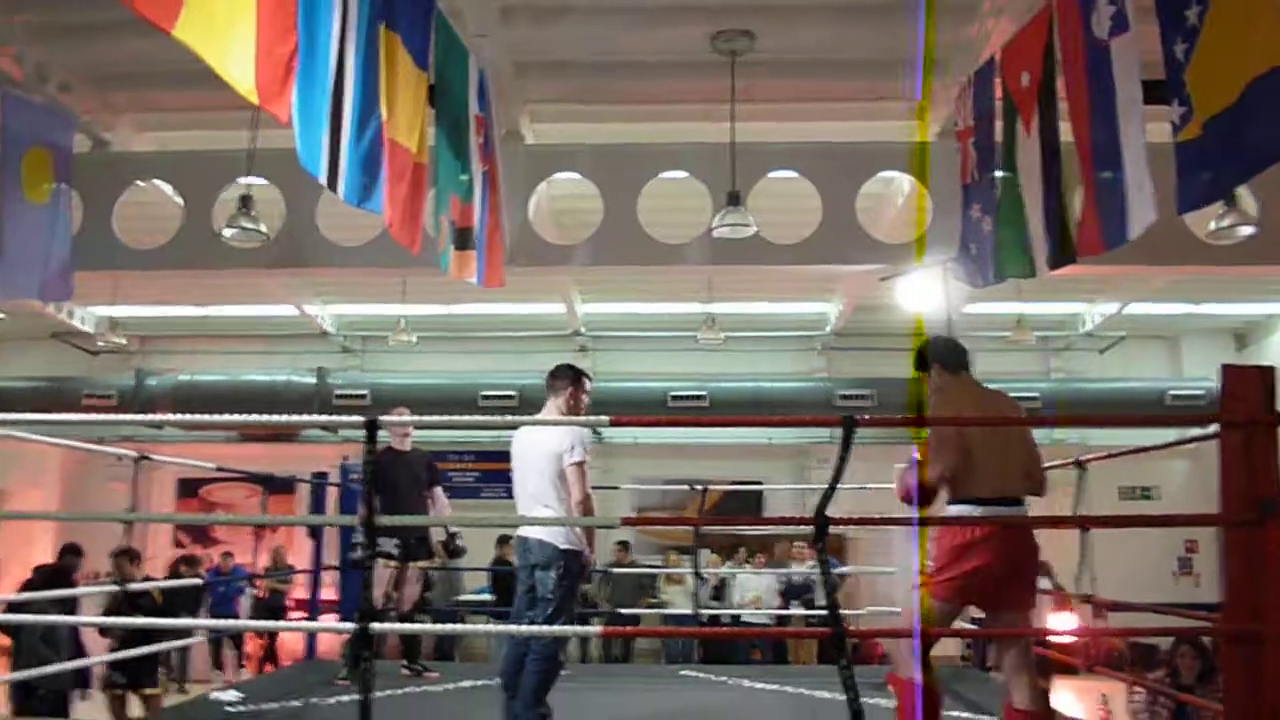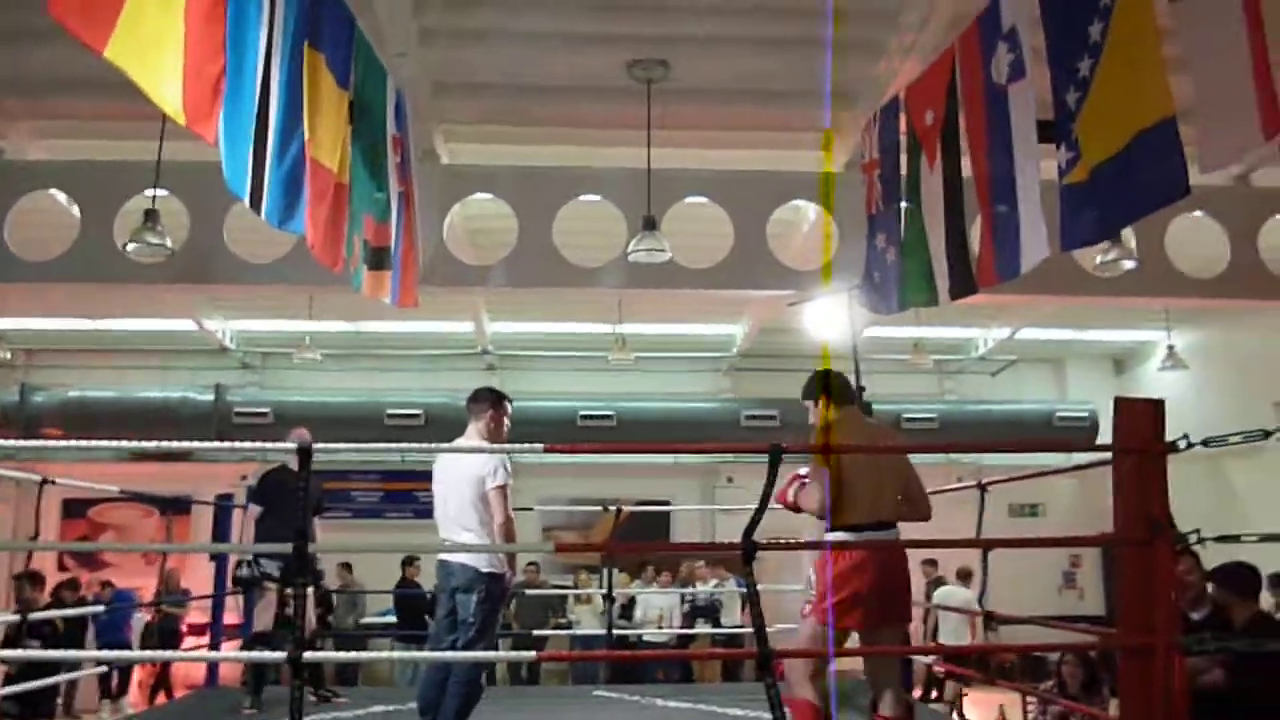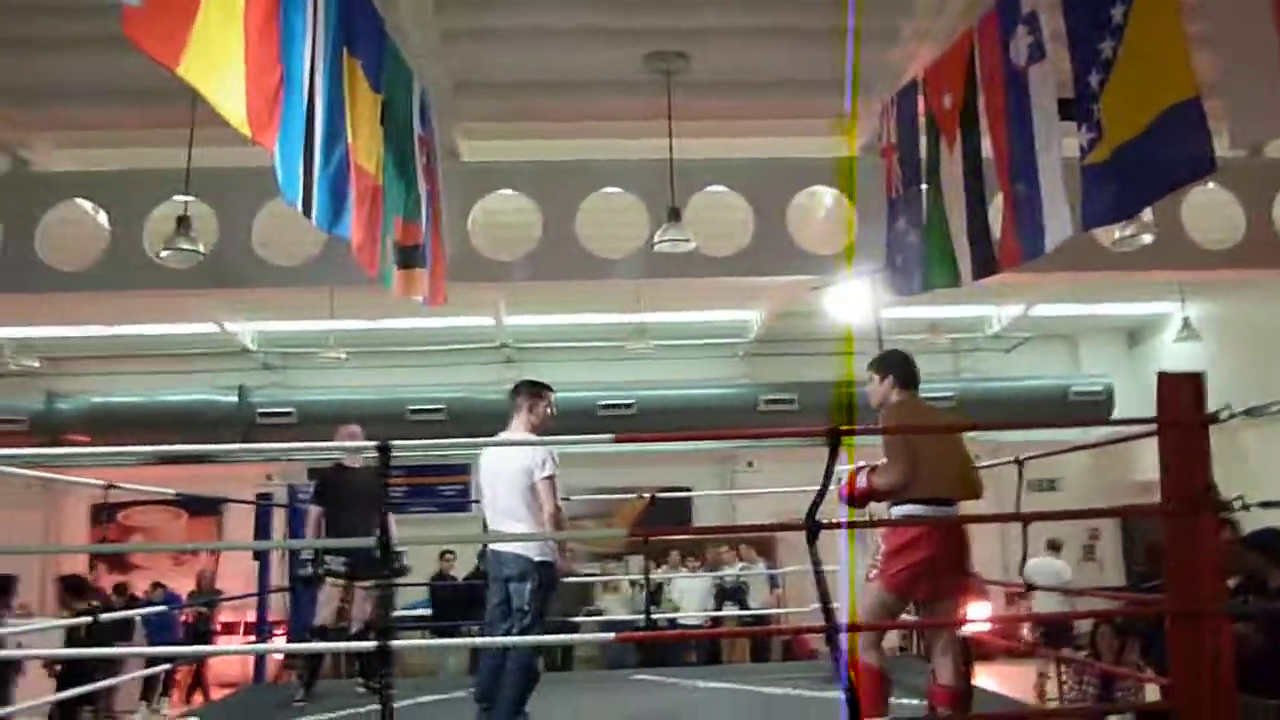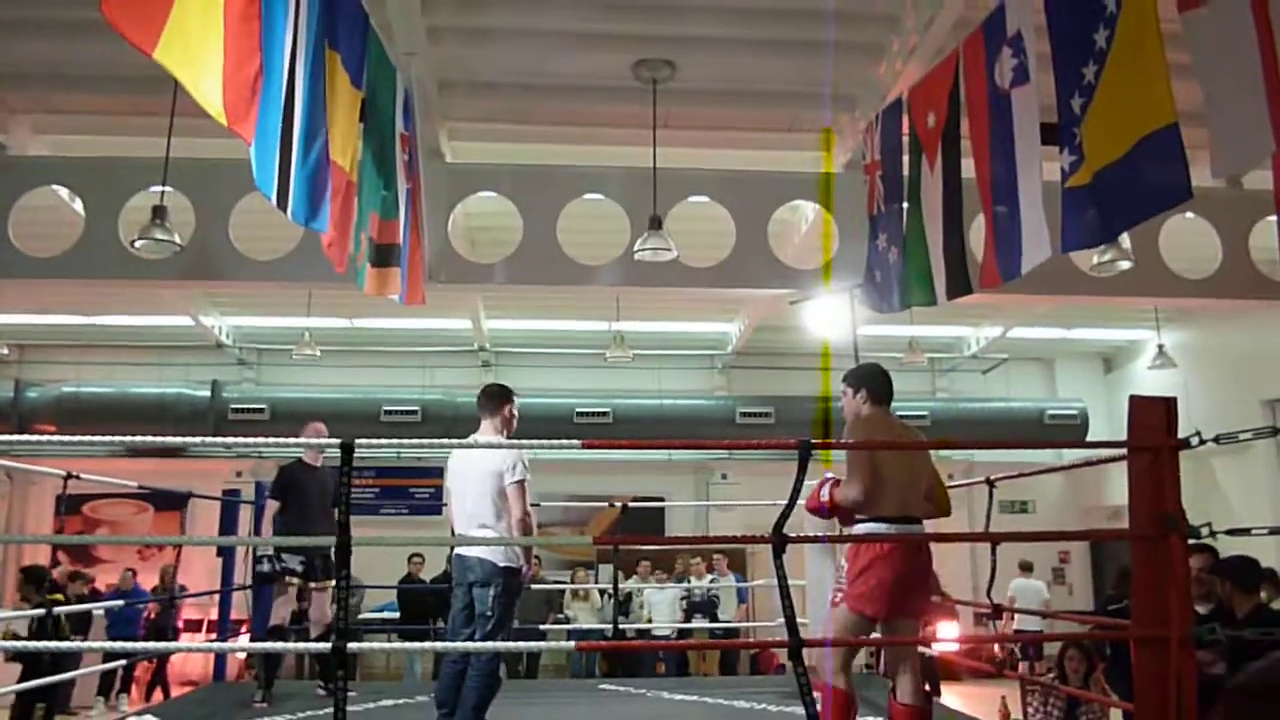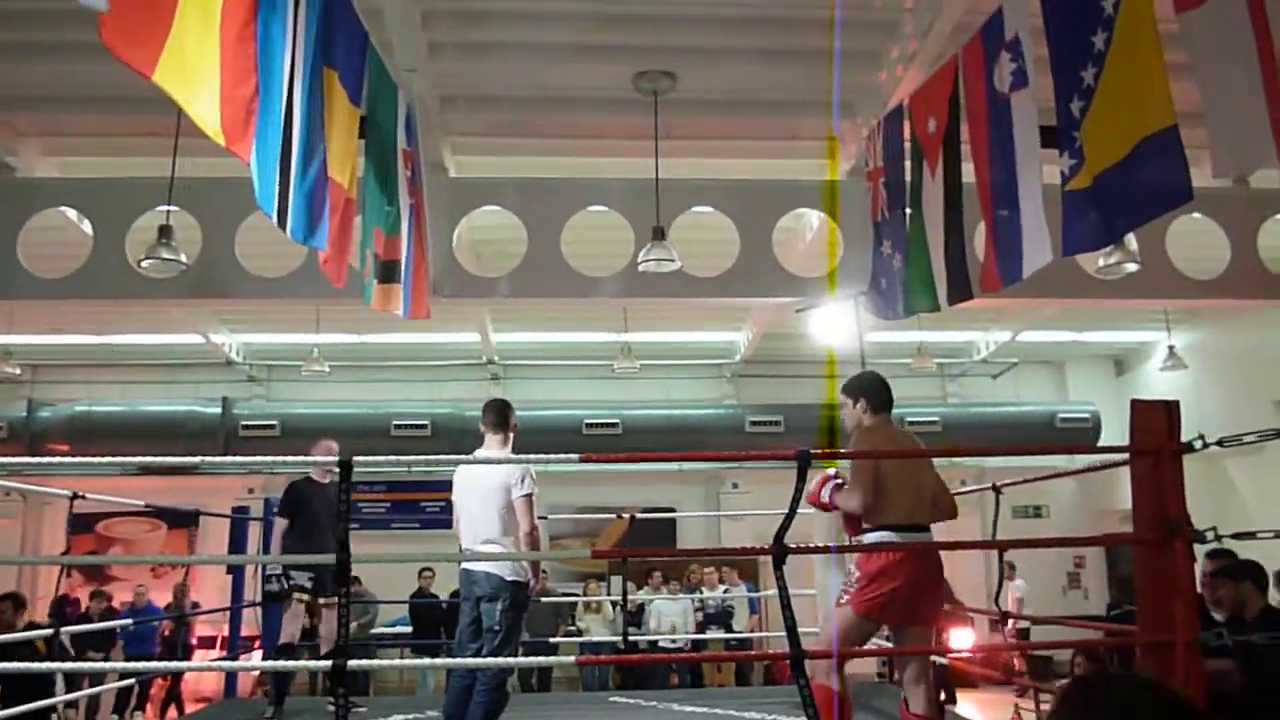
dt=1s
person 1, frame 1
left shoulder: (944, 400)
right shoulder: (1009, 405)
left elbow: (942, 465)
right elbow: (1036, 483)
left wrist: (916, 475)
left hip: (970, 535)
right hip: (1016, 535)
left knee: (906, 648)
right knee: (1017, 666)
person 1, frame 2
left shoulder: (830, 433)
right shoulder: (890, 439)
left elbow: (823, 502)
right elbow: (921, 509)
left wrist: (797, 493)
left hip: (849, 558)
right hip: (889, 556)
left knee: (800, 670)
right knee: (887, 679)
person 1, frame 3
left shoulder: (894, 414)
right shoulder: (941, 419)
left elbow: (898, 475)
right elbow: (972, 486)
left wrist: (864, 483)
left hip: (914, 530)
right hip: (949, 531)
left knee: (865, 633)
right knee: (943, 642)
person 1, frame 4
left shoulder: (861, 427)
right shoulder: (913, 438)
left elbow: (858, 489)
right elbow: (941, 505)
left wrist: (828, 495)
left hip: (877, 550)
right hip: (914, 551)
left knee: (833, 662)
right knee: (904, 664)
person 1, frame 5
left shoulder: (866, 436)
right shoulder: (913, 445)
left elbow: (860, 501)
right elbow: (947, 508)
left wrist: (828, 493)
left hip: (887, 559)
right hip: (923, 559)
left knee: (823, 661)
right knee: (916, 675)
person 2, frame 1
left shoulder: (522, 434)
right shoulder: (570, 433)
right elbow: (580, 498)
right wrist: (589, 544)
left hip: (527, 539)
right hip: (560, 544)
left knee: (523, 627)
right knee: (547, 635)
person 2, frame 2
left shoulder: (443, 457)
right shoulder: (492, 458)
right elbow: (501, 521)
right wrist: (510, 566)
left hip: (448, 562)
right hip: (481, 567)
left knee: (441, 649)
right knee: (469, 655)
person 2, frame 3
left shoulder: (489, 450)
right shoulder: (537, 449)
right elbow: (550, 510)
right wrist: (561, 551)
left hip: (497, 552)
right hip: (532, 556)
left knee: (496, 635)
right knee: (523, 641)
person 2, frame 4
left shoulder: (457, 454)
right shoulder: (509, 454)
right elbow: (520, 516)
right wrist: (528, 559)
left hip: (462, 557)
right hip: (497, 561)
left knee: (458, 644)
right knee: (486, 650)
person 2, frame 5
left shoulder: (463, 469)
right shoulder: (517, 469)
right elbow: (527, 530)
right wrist: (535, 572)
left hip: (470, 572)
right hip: (505, 575)
left knee: (466, 658)
right knee: (494, 664)
person 3, frame 1
left shoulder: (425, 459)
right shoulder: (379, 459)
left elbow: (438, 497)
left wrist: (452, 531)
left hip: (418, 537)
right hip: (388, 536)
left knee: (411, 602)
left ankle: (410, 660)
right ankle: (351, 662)
person 3, frame 2
left shoulder: (313, 485)
right shoulder: (271, 478)
right elbow: (251, 517)
left wrist: (316, 563)
right wrist: (245, 557)
left hip: (300, 561)
right hip: (271, 558)
left knee: (308, 625)
right knee: (263, 626)
right ankle: (254, 691)
person 3, frame 3
left shoulder: (373, 477)
right shoulder: (328, 476)
left elbow: (384, 514)
right elbow: (314, 517)
right wrist: (307, 554)
left hip: (366, 555)
right hip: (335, 554)
left knee: (361, 620)
right knee: (324, 618)
left ankle: (368, 676)
right ankle: (306, 683)
person 3, frame 4
left shoulder: (331, 477)
right shoulder: (288, 472)
right elbow: (270, 514)
right wrist: (266, 552)
left hip: (321, 556)
right hip: (291, 554)
left knee: (322, 622)
right knee: (279, 621)
left ankle: (326, 681)
right ankle: (264, 686)
person 3, frame 5
left shoulder: (338, 493)
right shoulder: (297, 489)
right elbow: (279, 532)
right wrist: (274, 571)
left hip: (330, 572)
right hip: (299, 570)
left knee: (331, 638)
right knee: (290, 636)
left ankle: (337, 695)
right ankle: (275, 703)
